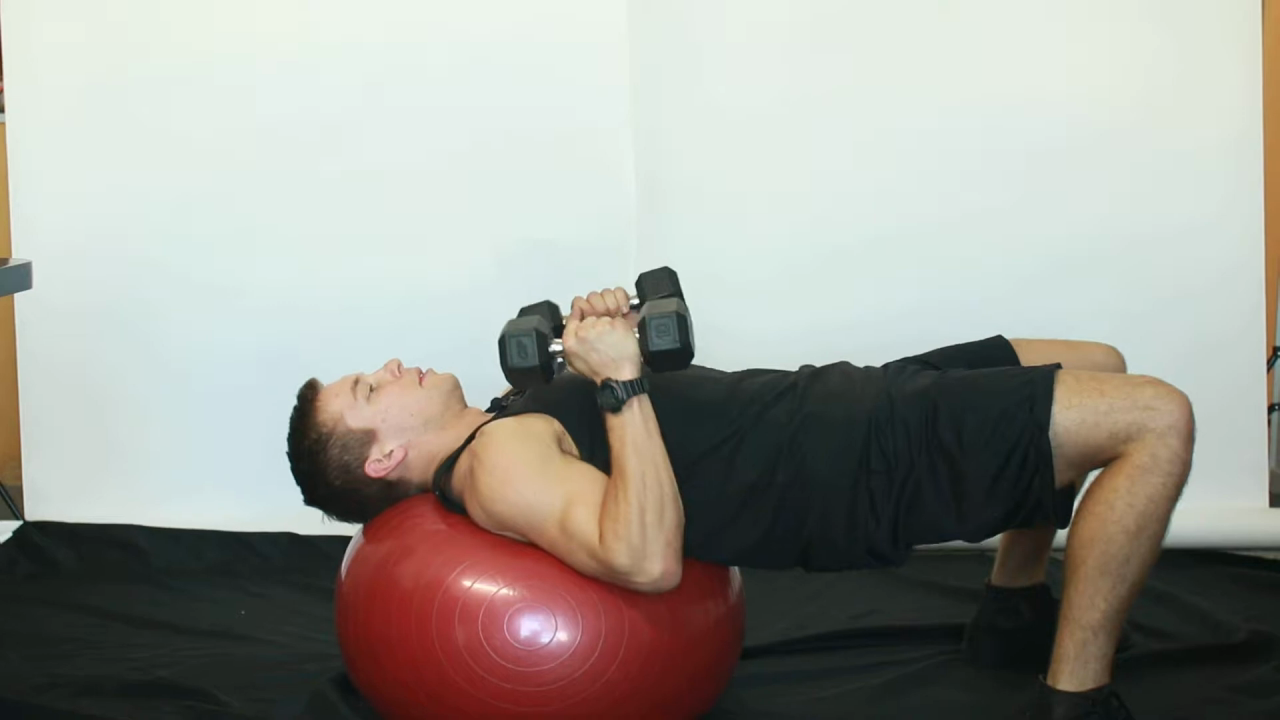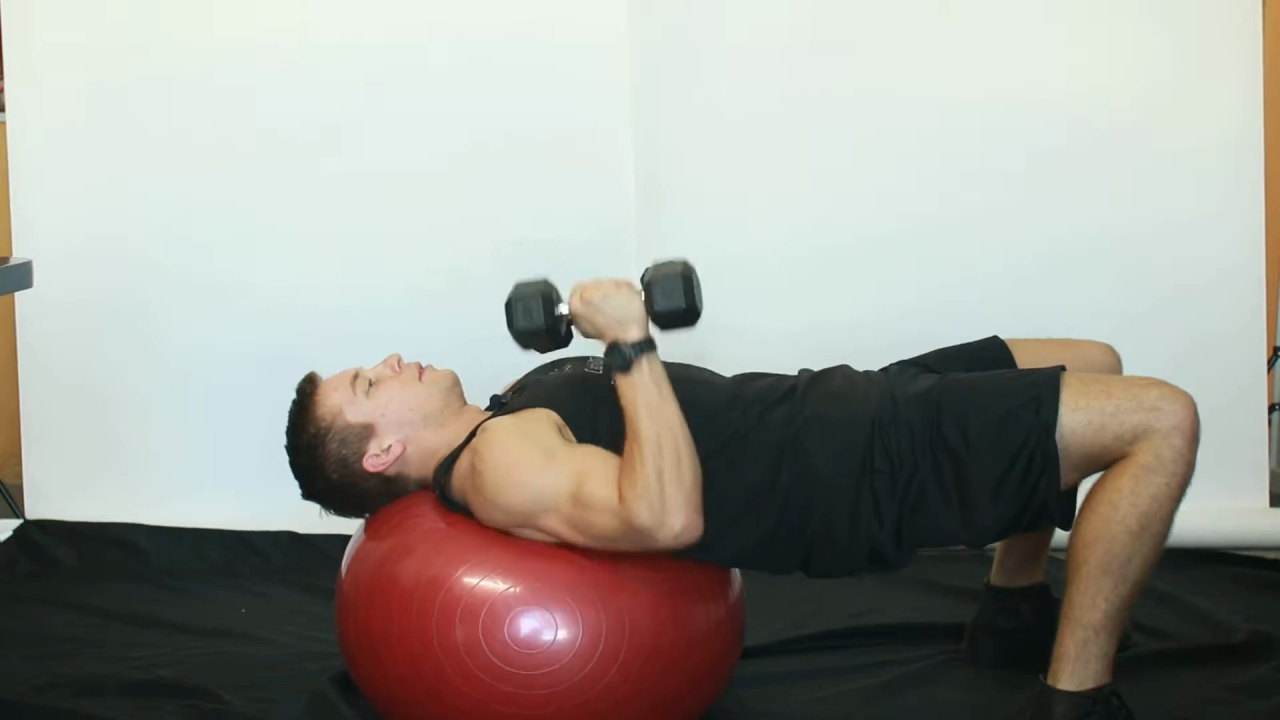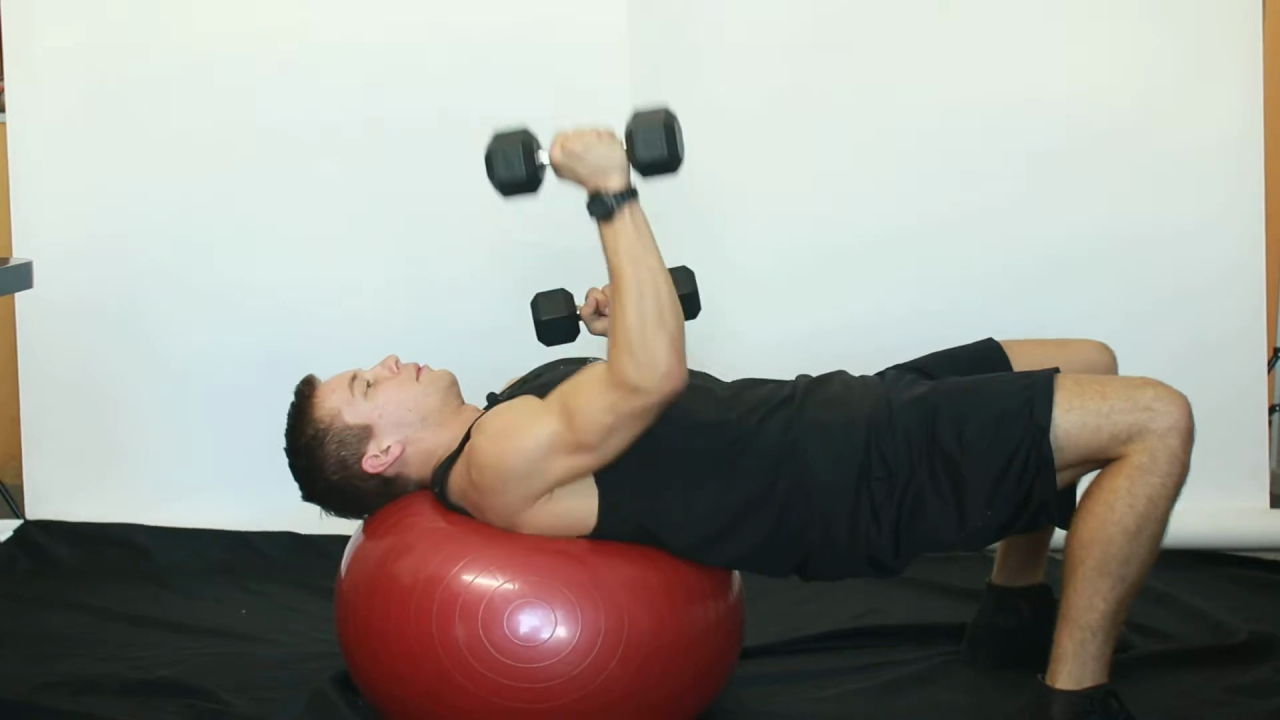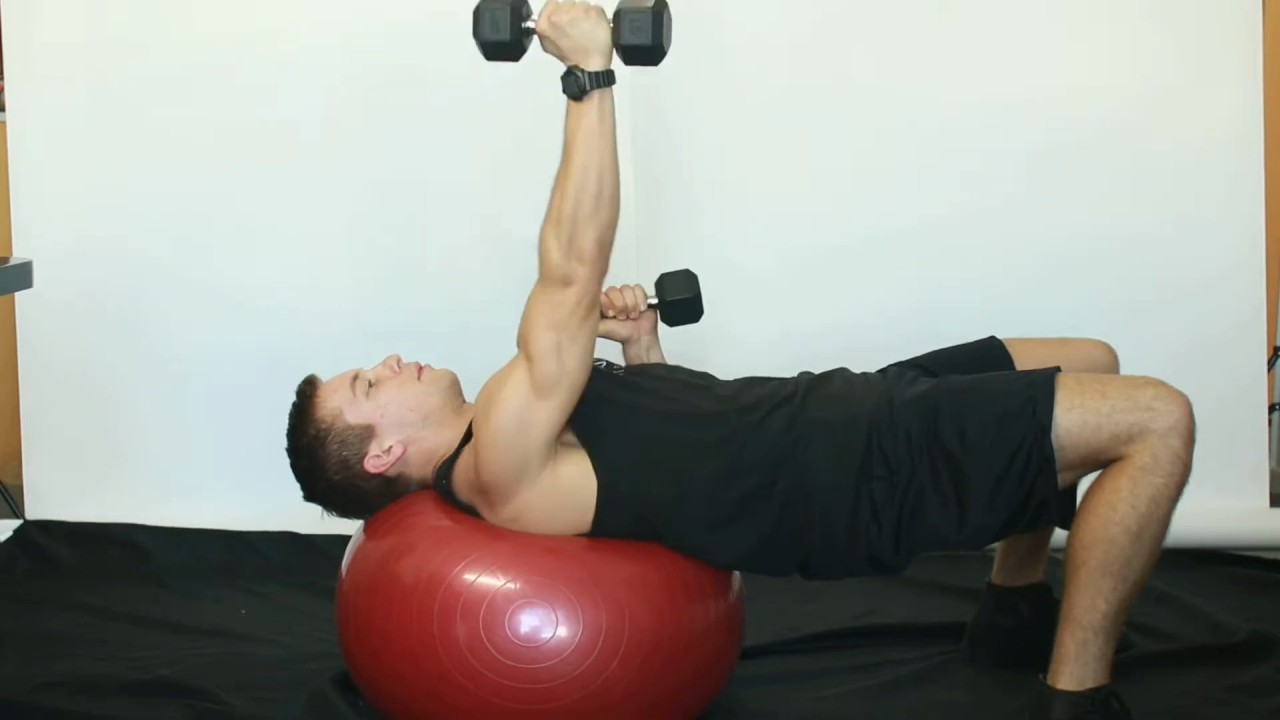
dt=0.3s
person 1, frame 1
left shoulder: (504, 427)
right shoulder: (496, 467)
right elbow: (650, 558)
left wrist: (622, 354)
right wrist: (620, 378)
left hip: (843, 410)
right hip: (855, 471)
left knee: (1098, 368)
right knee: (1156, 418)
left ankle: (1016, 610)
person 1, frame 2
left shoulder: (501, 428)
right shoulder: (496, 466)
right elbow: (670, 516)
left wrist: (628, 348)
right wrist: (631, 343)
left hip: (843, 413)
right hip: (853, 477)
left knee: (1091, 362)
right knee: (1160, 419)
left ankle: (1016, 613)
person 1, frame 3
left shoulder: (503, 433)
right shoulder: (501, 465)
right elbow: (657, 375)
left wrist: (631, 322)
right wrist: (612, 194)
left hip: (836, 420)
right hip: (852, 485)
left knee: (1088, 364)
right knee: (1153, 421)
left ankle: (1015, 612)
person 1, frame 4
left shoulder: (513, 436)
right shoulder: (501, 460)
right elbow: (570, 271)
left wrist: (640, 347)
right wrist: (589, 73)
left hip: (842, 422)
right hip: (855, 479)
left knee: (1090, 362)
right knee: (1157, 420)
left ankle: (1016, 610)
